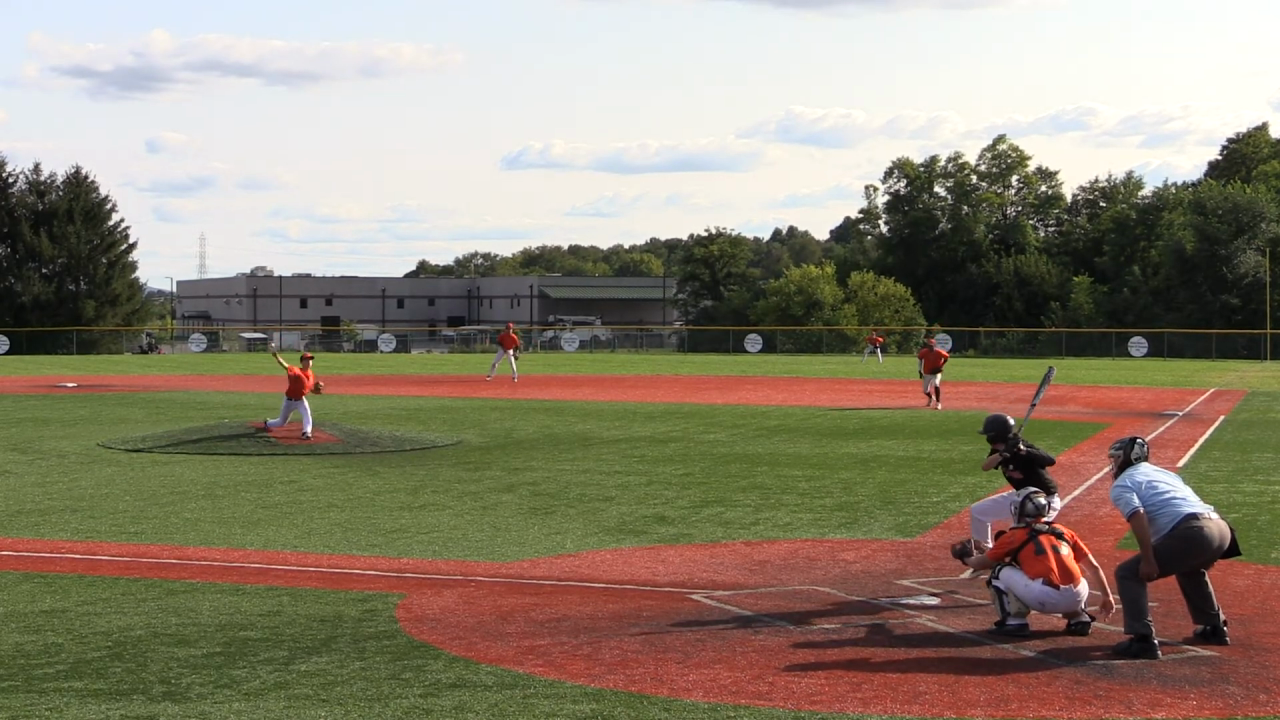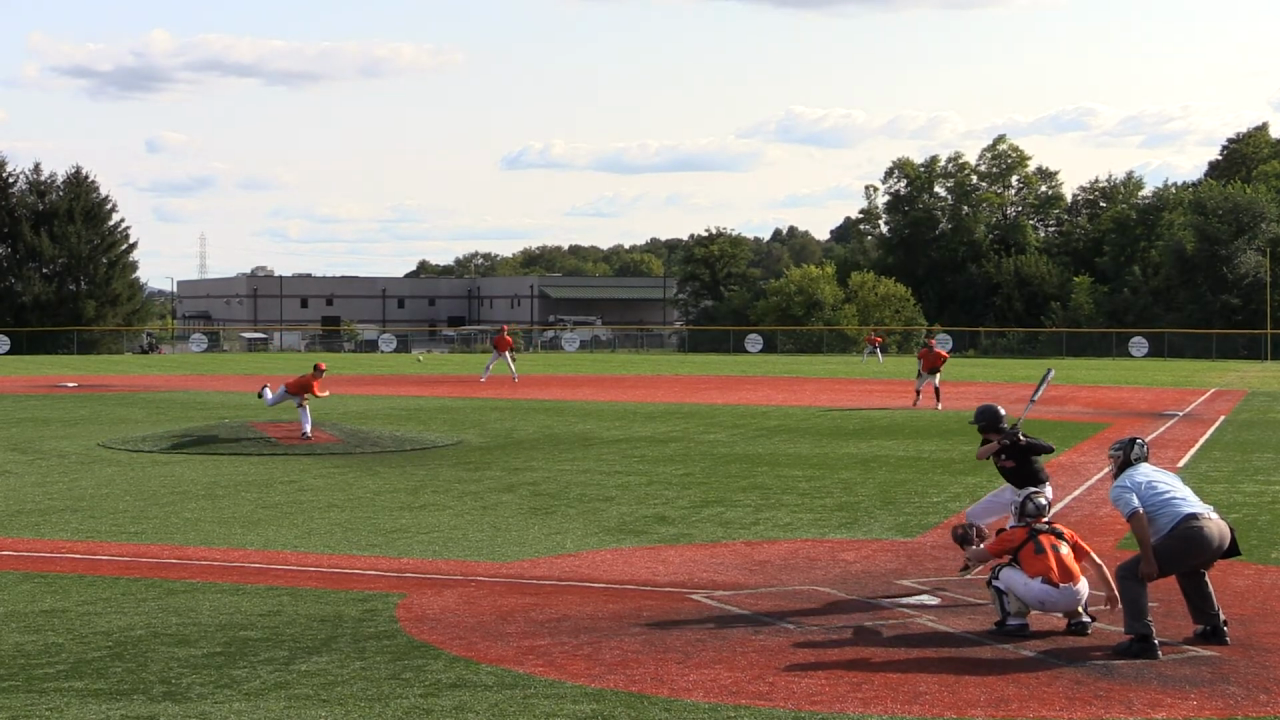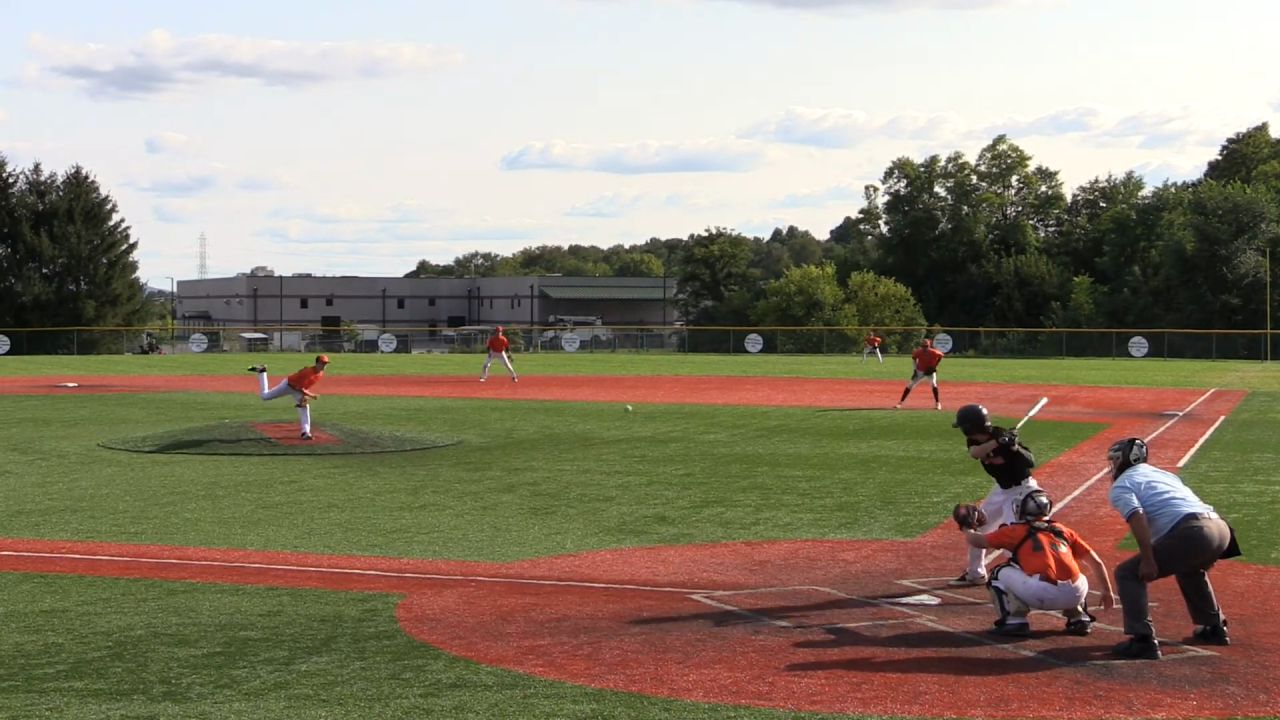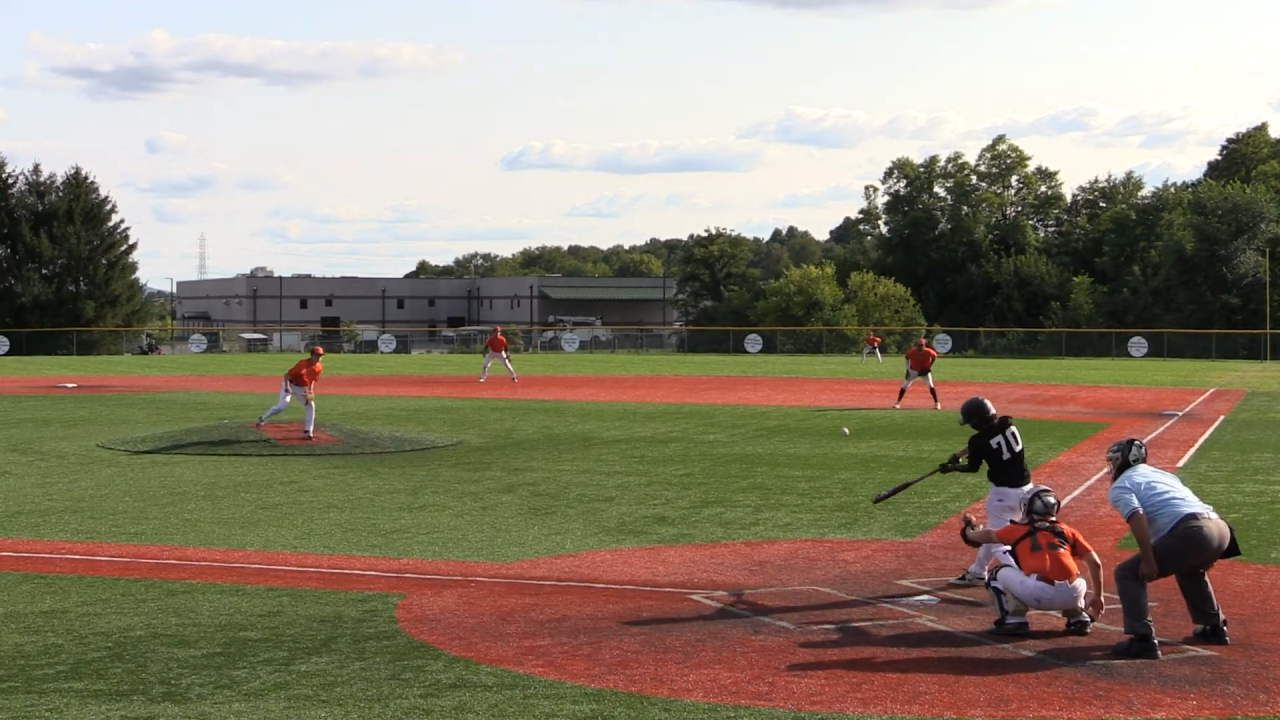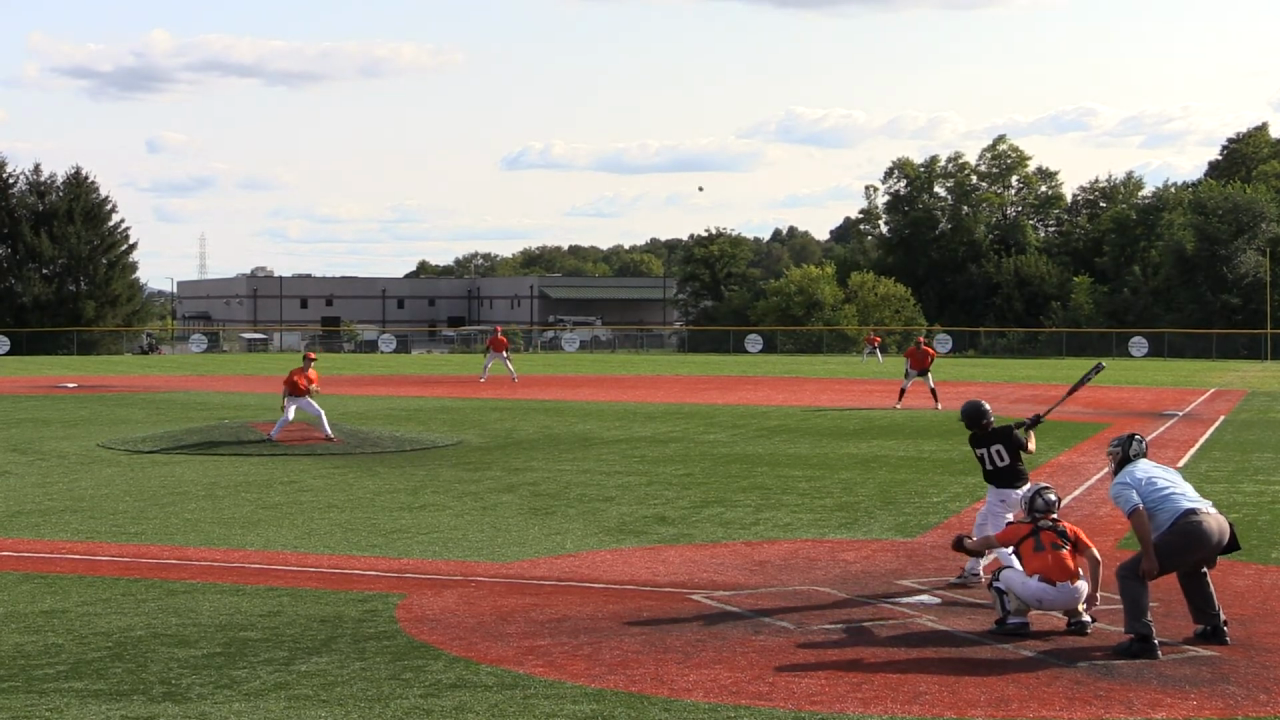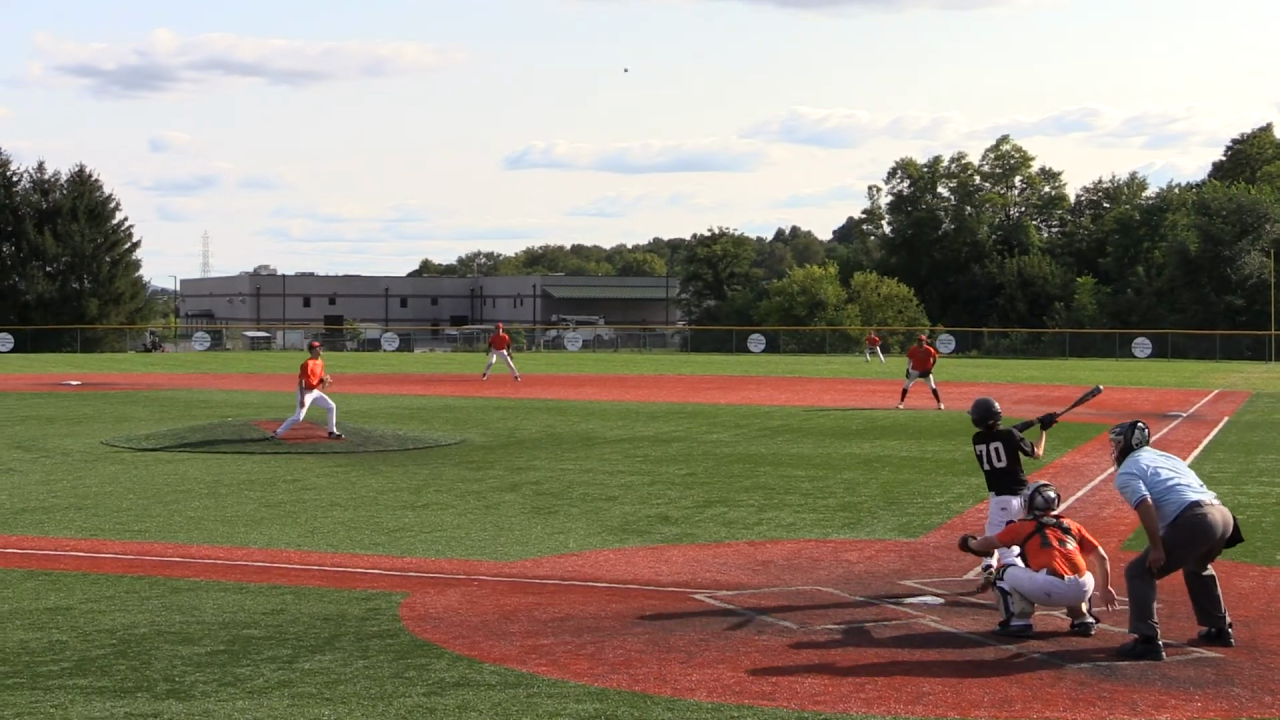
dt=0.2s
person 1, frame 1
left shoulder: (1121, 485)
right shoulder: (1166, 473)
left elbow: (1138, 516)
left wrist: (1148, 560)
right wrist: (1206, 554)
left hip: (1193, 533)
right hip: (1221, 528)
left knee: (1127, 573)
right knee: (1190, 569)
left ankle: (1143, 640)
right ankle: (1215, 628)
person 1, frame 2
left shoulder: (1121, 485)
right shoulder: (1166, 474)
left elbow: (1137, 517)
left wrist: (1148, 560)
right wrist: (1205, 554)
left hip: (1192, 534)
right hip: (1221, 528)
left knee: (1128, 573)
right knee: (1190, 569)
left ankle: (1143, 641)
right ankle: (1214, 628)
person 1, frame 3
left shoulder: (1120, 486)
right shoulder: (1165, 474)
left elbow: (1137, 517)
left wrist: (1148, 560)
right wrist: (1205, 554)
left hip: (1192, 533)
right hip: (1221, 528)
left knee: (1128, 573)
right knee: (1189, 569)
left ankle: (1143, 640)
right ankle: (1214, 627)
person 1, frame 4
left shoulder: (1120, 487)
right shoulder: (1164, 475)
left elbow: (1137, 517)
left wrist: (1148, 560)
right wrist: (1205, 554)
left hip: (1192, 533)
right hip: (1221, 528)
left knee: (1127, 573)
right knee: (1189, 569)
left ankle: (1143, 640)
right ankle: (1214, 627)
person 1, frame 5
left shoulder: (1120, 483)
right shoulder: (1165, 470)
left elbow: (1138, 514)
left wrist: (1149, 556)
right wrist: (1207, 552)
left hip: (1191, 529)
right hip: (1220, 523)
left knee: (1129, 573)
right knee: (1191, 568)
left ankle: (1143, 640)
right ankle: (1215, 628)
person 1, frame 6
left shoulder: (1124, 473)
right shoulder: (1168, 457)
left elbow: (1146, 506)
left wrist: (1157, 547)
left hip: (1194, 522)
right hip: (1222, 514)
left knee: (1139, 572)
right knee: (1197, 567)
left ankle: (1147, 641)
right ankle: (1219, 629)
person 2, frame 1
left shoulder: (1024, 452)
right shoulder: (999, 451)
left elbow: (1051, 461)
right elbow: (985, 467)
left wrist: (1022, 451)
right wrist: (1002, 455)
right knee: (978, 512)
person 2, frame 2
left shoulder: (1017, 441)
right shoulder: (990, 440)
left elbow: (1050, 448)
right elbow: (979, 455)
left wrist: (1023, 441)
right wrist: (1000, 442)
right hip: (1014, 489)
right knee: (973, 515)
person 2, frame 3
left shoulder: (1005, 439)
right shoulder: (974, 439)
left elbow: (1030, 462)
right elbow: (975, 453)
left wrist: (1014, 448)
right wrist: (996, 442)
left hip: (1019, 490)
right hip: (1003, 488)
right knee: (977, 529)
right ankle: (975, 573)
person 2, frame 4
left shoulder: (978, 441)
right shoulder: (1008, 422)
left elbow: (972, 468)
left wrist: (952, 466)
right wrist: (958, 455)
left hip: (1004, 493)
right hip: (1025, 488)
left knee: (997, 543)
right ankle: (976, 573)
person 2, frame 5
left shoulder: (974, 440)
right shoulder: (1009, 433)
right elbow: (1030, 449)
left wrist: (1025, 423)
right wrist: (1029, 428)
left hip: (1000, 493)
right hip: (1022, 488)
right knee: (982, 523)
right ankle: (973, 572)
person 2, frame 6
left shoulder: (977, 439)
right shoulder: (1010, 436)
right elbow: (1036, 454)
left wrist: (1036, 421)
right wrist: (1043, 430)
left hip: (1001, 499)
right hip: (1022, 496)
left knee: (1007, 551)
right knee: (995, 531)
right ankle: (990, 569)
person 3, frame 1
left shoulder: (1014, 535)
right shoulder: (1064, 532)
left elbow: (980, 564)
right elbow: (1093, 567)
left wrist: (967, 559)
right wrist: (1107, 596)
left hip: (1044, 598)
right hip: (1077, 596)
left knee: (1000, 572)
left ankle: (1015, 622)
right ankle: (1079, 619)
person 3, frame 2
left shoulder: (1014, 534)
right shoulder: (1064, 531)
left elbow: (977, 557)
right elbow: (1096, 564)
left wrist: (969, 548)
right wrist: (1111, 591)
left hip: (1044, 596)
right hip: (1077, 595)
left knee: (999, 574)
left ankle: (1016, 622)
right ankle: (1080, 620)
person 3, frame 3
left shoulder: (1014, 531)
right shoulder: (1064, 531)
left elbow: (976, 541)
right elbow: (1096, 562)
left wrist: (968, 530)
right wrist: (1107, 592)
left hip: (1043, 593)
right hip: (1076, 594)
left knee: (999, 574)
left ankle: (1015, 622)
right ankle: (1079, 620)
person 3, frame 4
left shoulder: (1018, 530)
right shoulder: (1068, 531)
left elbow: (988, 536)
right elbow: (1095, 563)
left wrist: (969, 531)
right wrist: (1097, 595)
left hip: (1039, 593)
right hip: (1073, 594)
left knee: (998, 574)
left ankle: (1014, 621)
right ankle: (1080, 619)
person 3, frame 5
left shoulder: (1020, 529)
right shoulder: (1070, 529)
left elbow: (988, 542)
right elbow: (1095, 559)
left wrist: (967, 543)
right wrist: (1093, 591)
left hip: (1041, 594)
right hip: (1075, 594)
left knee: (1001, 575)
left ankle: (1015, 620)
right ankle: (1080, 619)
person 3, frame 6
left shoulder: (1022, 527)
right shoulder: (1071, 525)
left elbow: (989, 543)
right elbow: (1101, 556)
left wrist: (971, 544)
right wrist: (1105, 587)
left hip: (1048, 588)
right hip: (1081, 588)
left knee: (1006, 574)
left ankle: (1019, 623)
right ankle: (1083, 621)
